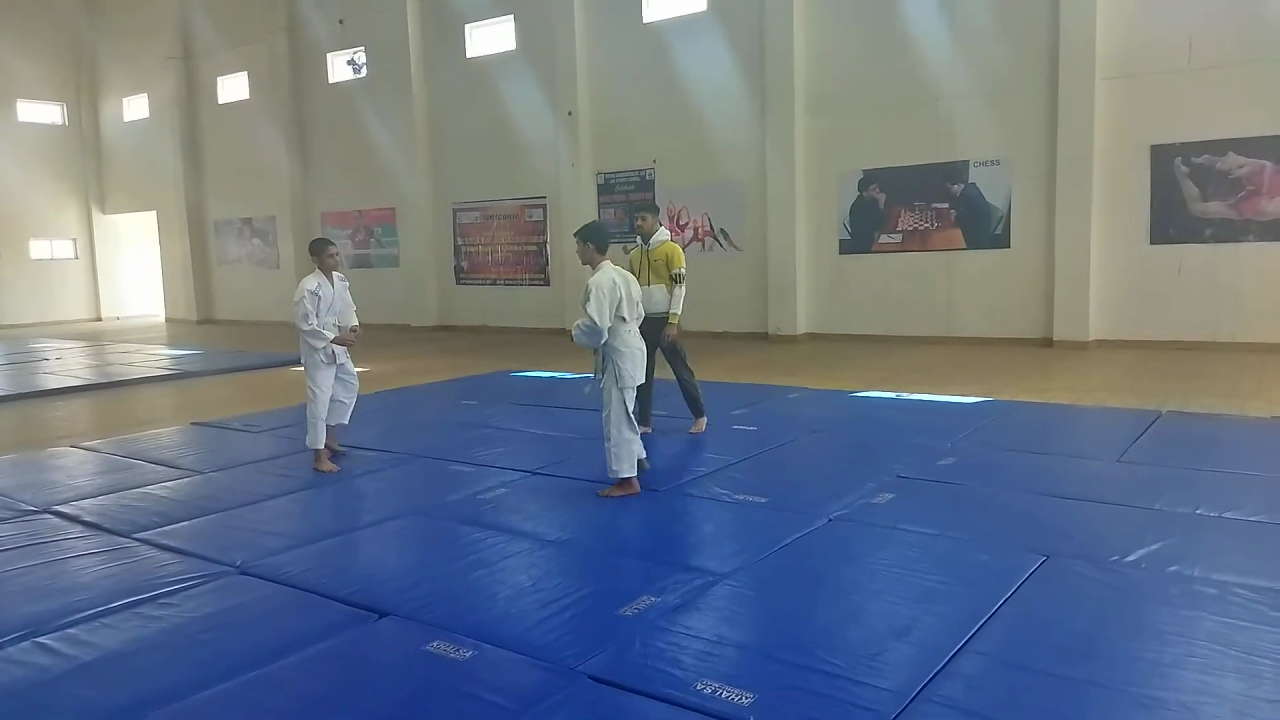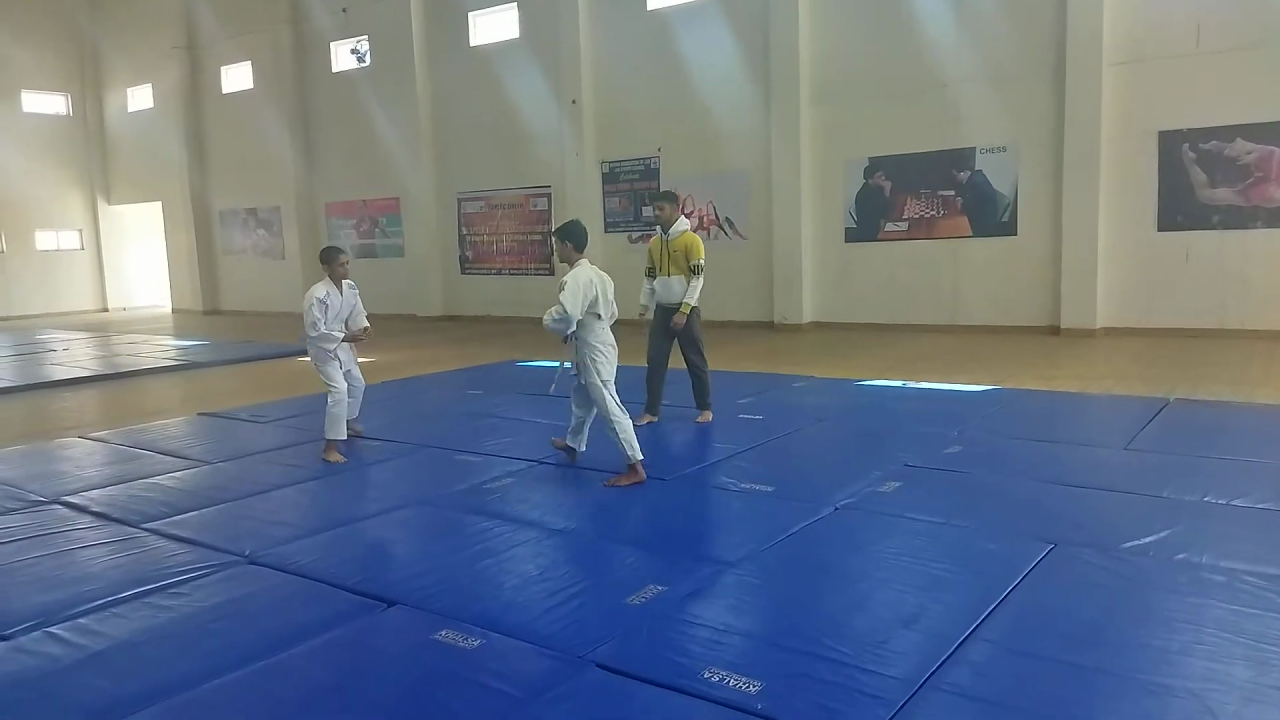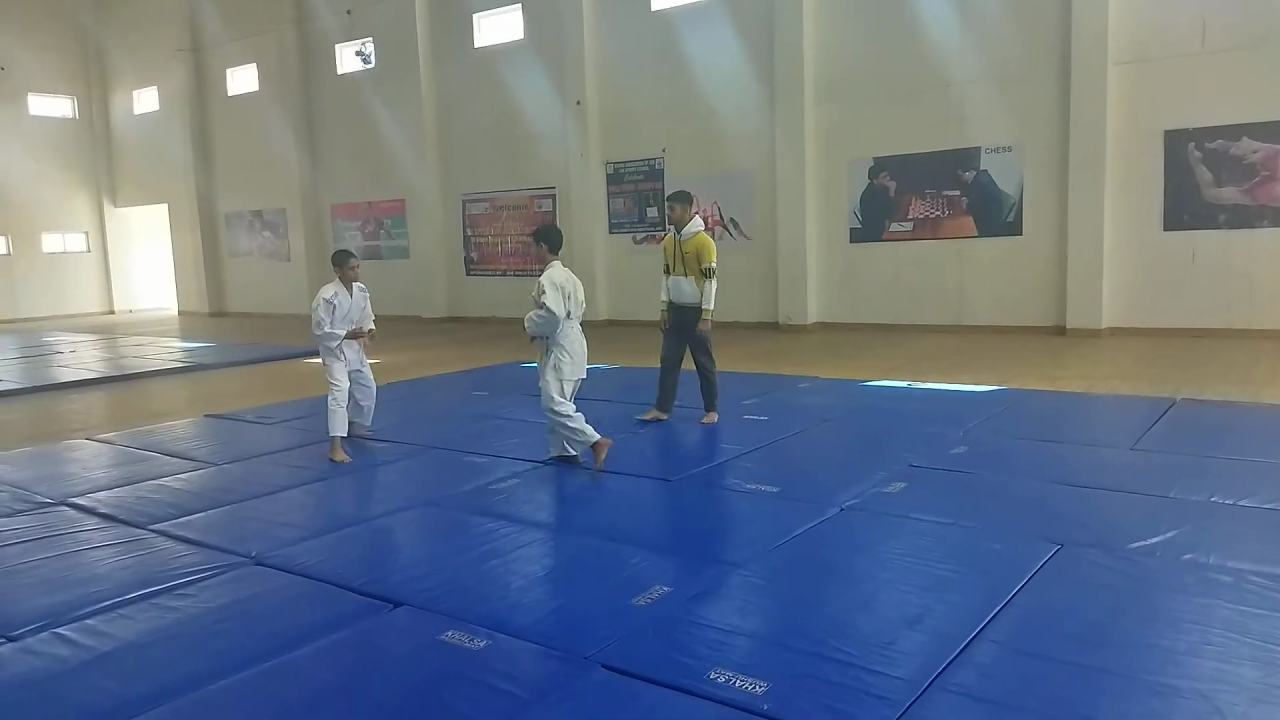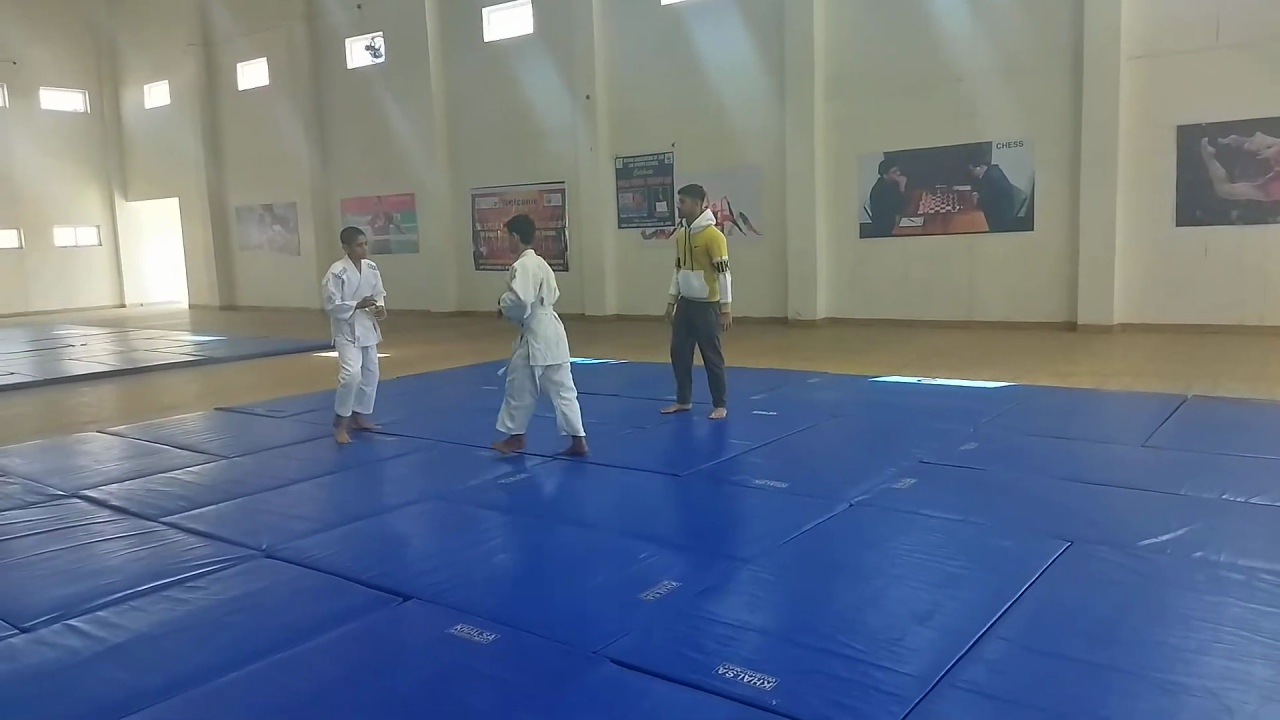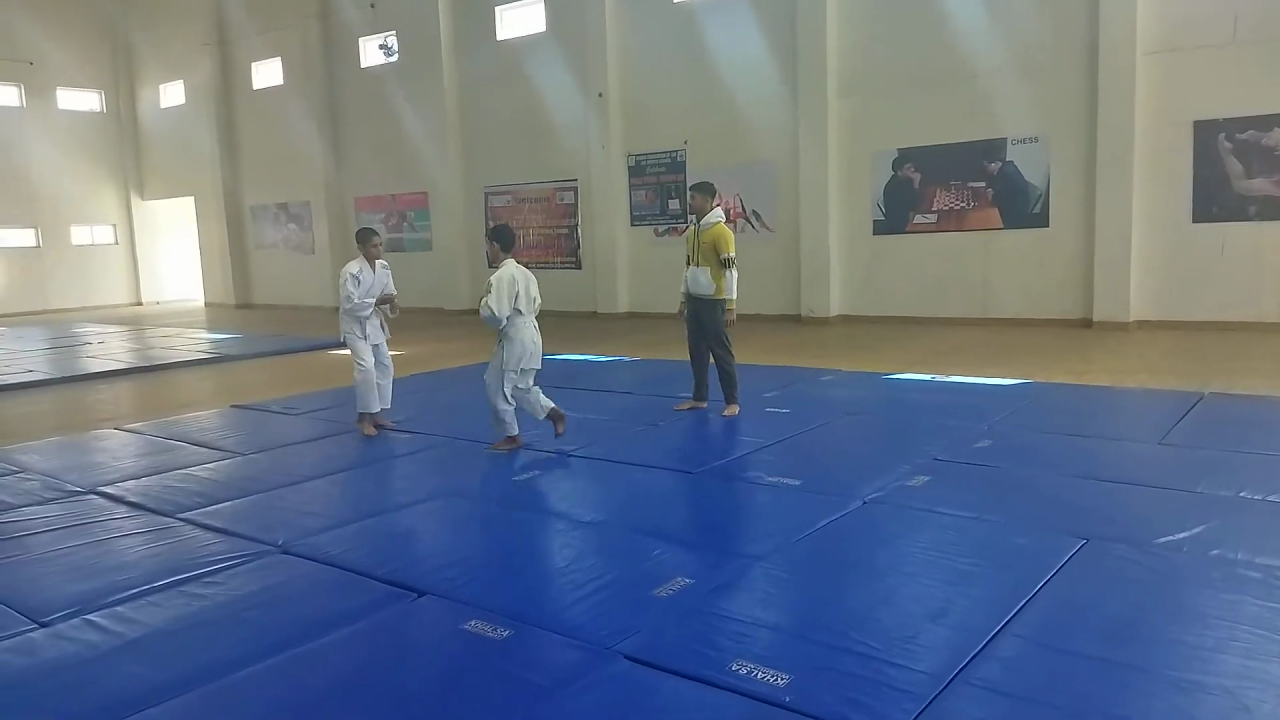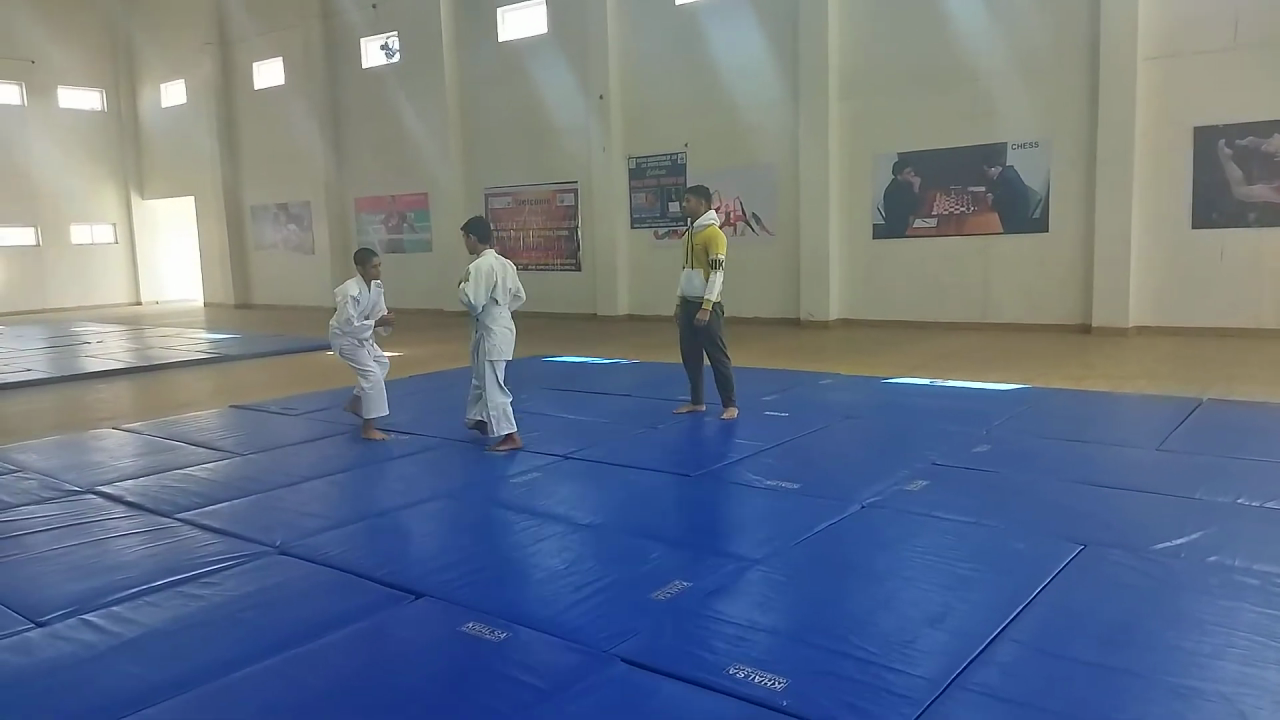
dt=0.2s
person 1, frame 1
left shoulder: (599, 281)
right shoulder: (623, 275)
left elbow: (594, 327)
right elbow: (638, 313)
left wrist: (578, 333)
left hip: (619, 354)
right hip: (629, 347)
left knee: (618, 417)
right knee: (619, 413)
left ankle: (627, 480)
right ankle: (637, 458)
person 1, frame 2
left shoulder: (574, 278)
right shoulder: (599, 275)
left elbow: (566, 316)
right elbow: (612, 313)
left wrist: (549, 318)
left hip: (592, 351)
right hip: (598, 343)
left knee: (608, 407)
right knee: (581, 402)
left ankle: (635, 466)
right ankle: (573, 443)
person 1, frame 3
left shoulder: (549, 278)
right shoulder: (568, 275)
left elbow: (552, 316)
left wrist: (531, 323)
right wrist: (540, 329)
left hip: (561, 349)
right hip: (571, 344)
left knee: (555, 403)
right knee: (559, 400)
left ankle: (597, 441)
right ankle: (568, 451)
person 1, frame 4
left shoulder: (521, 266)
right shoulder: (541, 263)
left elbow: (520, 302)
left wrist: (503, 305)
right wrist: (509, 305)
left hip: (536, 335)
right hip: (551, 329)
left knee: (518, 386)
right knee: (562, 388)
left ankle: (515, 436)
right ankle: (578, 439)
person 1, frame 5
left shoulder: (500, 277)
right shoulder: (525, 273)
left elbow: (496, 315)
left wrist: (484, 305)
left hip: (514, 340)
right hip: (530, 335)
left knee: (498, 388)
right knee: (522, 386)
left ankle: (512, 436)
right ankle: (552, 412)
person 1, frame 6
left shoulder: (478, 266)
right shoulder: (505, 264)
left elbow: (472, 302)
right elbow: (519, 297)
left wrist: (463, 287)
left hip: (491, 332)
right hip: (500, 326)
left knee: (493, 385)
right knee: (480, 377)
left ankle: (509, 436)
right ankle: (480, 419)
person 2, frame 1
left shoulder: (671, 249)
right shoulder: (635, 255)
left elbow: (679, 288)
left wrist: (672, 322)
left hip: (666, 321)
right hip: (643, 321)
left knee: (681, 371)
right knee: (642, 374)
left ankle: (700, 416)
right ankle: (644, 423)
person 2, frame 2
left shoulder: (691, 240)
right shoulder: (654, 243)
left elbow: (697, 279)
right elbow: (649, 279)
left wrist: (683, 311)
right wrist: (643, 310)
left hip: (686, 311)
right hip: (661, 310)
left knee: (695, 361)
right knee: (655, 361)
left ankle: (705, 409)
right ankle: (651, 411)
person 2, frame 3
left shoulder: (703, 241)
right shoulder: (669, 241)
left elbow: (711, 280)
left wrist: (707, 316)
right wrist: (664, 309)
left hip: (697, 311)
right hip: (676, 310)
left knee: (704, 362)
right knee: (668, 360)
left ankle: (711, 410)
right ankle: (661, 409)
person 2, frame 4
left shoulder: (713, 235)
right shoulder: (681, 233)
left elbow: (724, 274)
left wrist: (725, 309)
right wrist: (672, 300)
left hip: (706, 305)
right hip: (685, 304)
left knee: (712, 357)
right knee: (679, 353)
left ankle: (720, 405)
right ankle: (683, 400)
person 2, frame 5
left shoulder: (721, 231)
right shoulder: (692, 231)
left elbow: (730, 271)
left wrist: (730, 306)
right wrist: (683, 299)
left hip: (713, 302)
right hip: (695, 301)
left knee: (722, 354)
right knee: (696, 352)
left ankle: (732, 402)
right ankle: (699, 398)
person 2, frame 6
left shoulder: (714, 234)
right shoulder: (690, 233)
left elbow: (716, 273)
left wrist: (706, 307)
right wrist: (680, 302)
left hip: (706, 306)
right hip: (689, 304)
left knee: (717, 356)
right knee: (690, 355)
left ankle: (730, 404)
right ankle: (697, 401)
person 3, frame 1
left shoulder: (340, 280)
right shoulder: (309, 288)
left elbow: (347, 308)
right elbow: (305, 325)
left wrist: (353, 326)
right wrist: (334, 338)
left hip: (336, 345)
right hip: (317, 348)
left knee: (348, 385)
right knee: (319, 398)
left ankle: (329, 436)
right ankle: (319, 455)
person 3, frame 2
left shoulder: (350, 287)
right shoulder: (317, 296)
left elbow: (357, 314)
right elbow: (314, 331)
left wrist: (363, 328)
right wrist: (345, 337)
left hip: (343, 347)
right hip: (324, 350)
left knee: (356, 385)
right knee: (339, 391)
left ankle: (346, 423)
right ankle: (330, 447)
person 3, frame 3
left shoulder: (361, 290)
right shoulder: (327, 296)
left elbow: (366, 316)
right elbow: (319, 330)
left wrist: (370, 330)
right wrist: (346, 335)
left hip: (354, 348)
right hip: (333, 351)
left knee: (367, 388)
right knee: (340, 391)
left ankle: (355, 426)
right ankle: (336, 446)
person 3, frame 4
left shoulder: (371, 268)
right shoulder: (336, 273)
left elbow: (380, 293)
right elbow: (330, 305)
left wrist: (379, 307)
right wrist: (357, 305)
left hip: (368, 328)
right hip: (346, 330)
left knee: (370, 374)
right knee: (351, 374)
left ankle: (359, 417)
right ankle: (340, 424)
person 3, frame 5
left shoulder: (383, 267)
right shoulder: (352, 272)
left elbow: (388, 292)
right elbow: (349, 305)
left wrist: (390, 304)
right wrist: (377, 302)
left hip: (374, 325)
right hip: (355, 326)
left knee: (384, 367)
right knee: (366, 369)
left ankle: (377, 414)
right ankle: (364, 418)
person 3, frame 6
left shoulder: (377, 286)
right shoulder: (350, 292)
left elbow: (378, 312)
right elbow: (348, 326)
left wrist: (386, 322)
right wrist: (376, 324)
left hip: (361, 336)
right hip: (345, 337)
left knee: (382, 363)
right knee: (372, 374)
left ankle: (356, 402)
right ankle: (369, 427)
